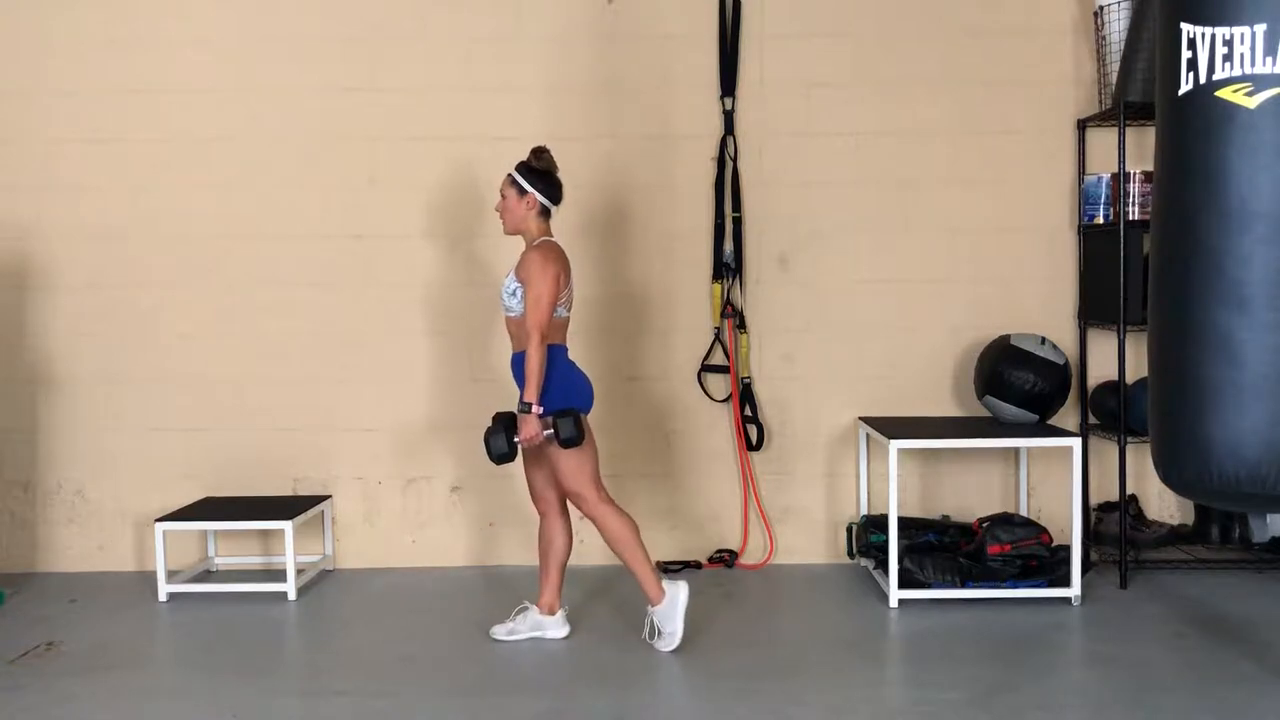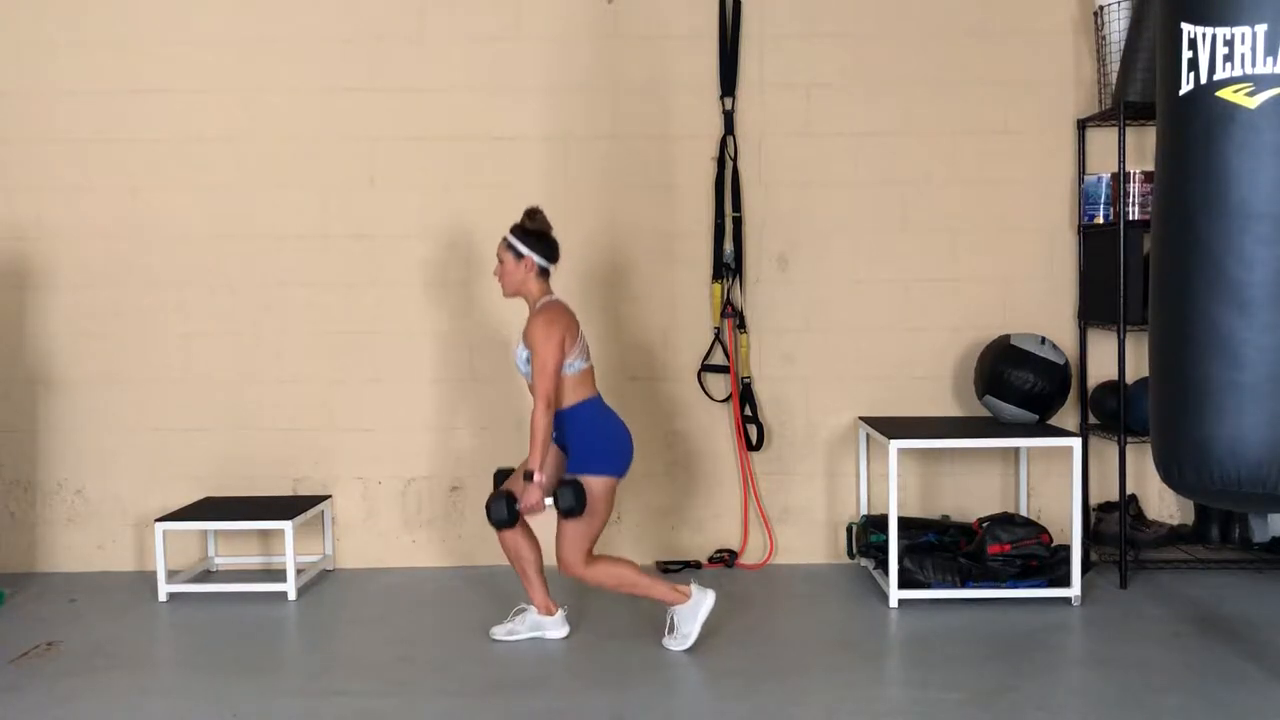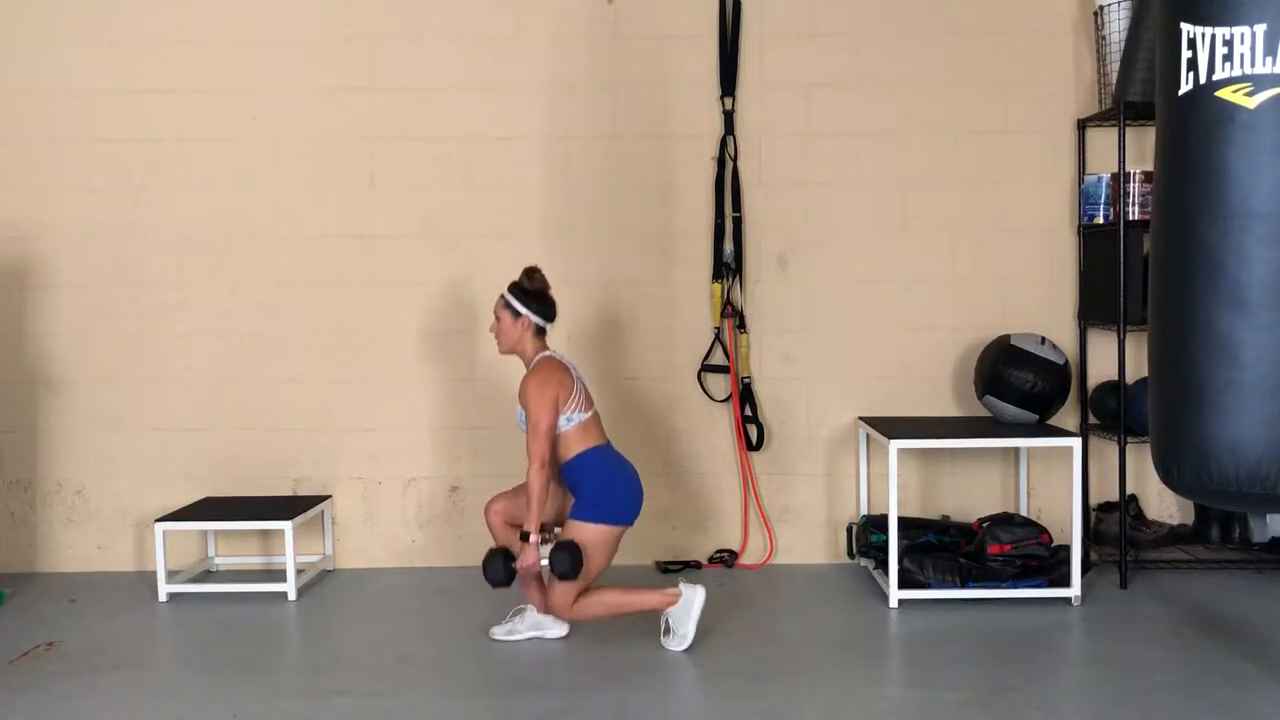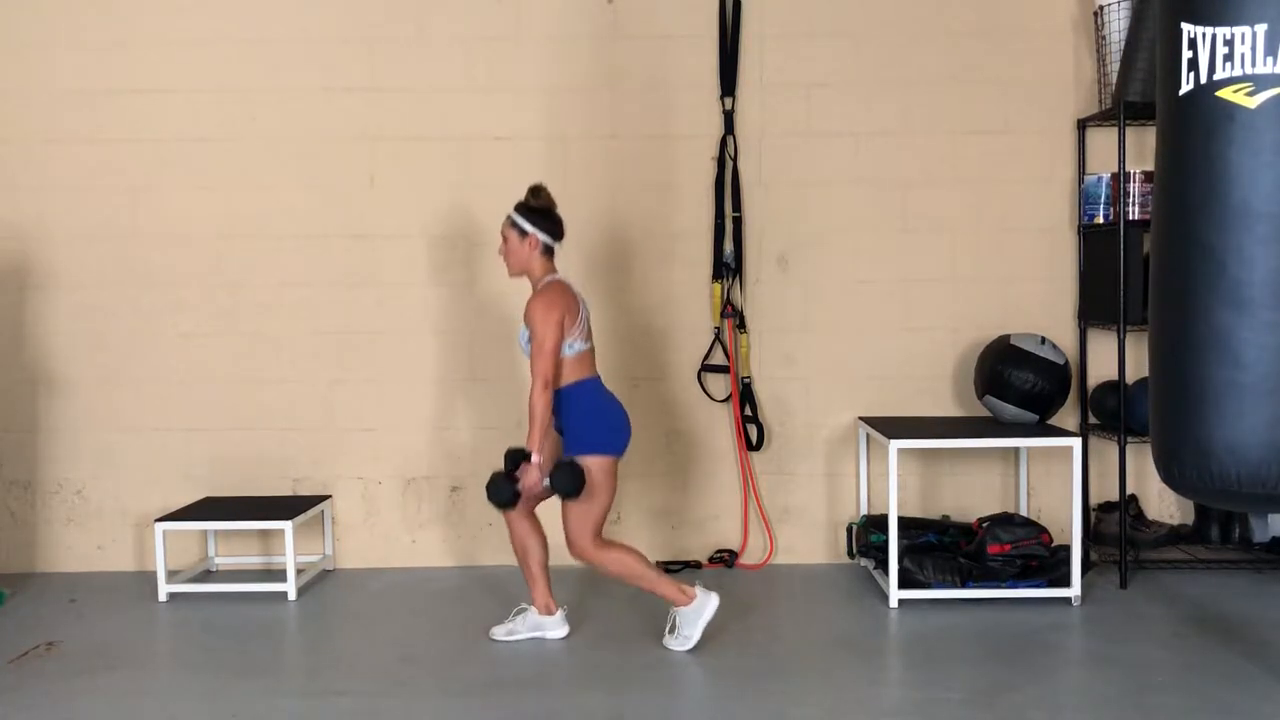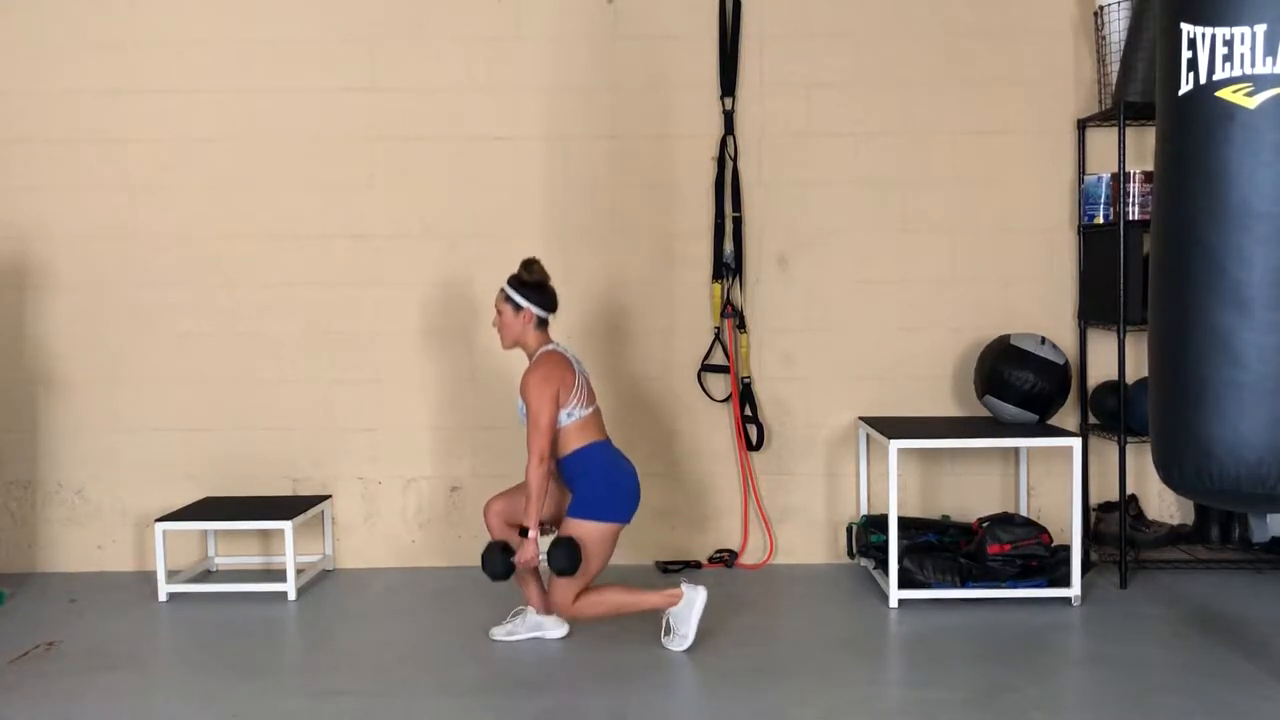
dt=1s
person 1, frame 1
left shoulder: (538, 256)
right shoulder: (543, 254)
left elbow: (536, 337)
left wrist: (530, 408)
right wrist: (532, 404)
left hip: (552, 387)
right hip: (547, 387)
left knee: (589, 498)
right knee: (548, 504)
left ankle: (661, 595)
right ankle: (548, 612)
person 1, frame 2
left shoulder: (544, 320)
right shoulder: (549, 313)
left elbow: (544, 404)
left wrist: (536, 476)
right wrist: (539, 468)
left hip: (595, 441)
right hip: (577, 437)
left knee: (573, 561)
left ankle: (686, 598)
right ankle: (545, 613)
person 1, frame 3
left shoulder: (538, 379)
right shoulder: (550, 366)
left elbow: (539, 464)
left wrist: (531, 538)
right wrist: (545, 525)
left hip: (604, 489)
right hip: (592, 480)
left knee: (565, 604)
right knee: (498, 511)
left ankle: (677, 600)
right ankle: (542, 614)
person 1, frame 4
left shoulder: (544, 300)
right shoulder: (558, 292)
left elbow: (543, 383)
left wrist: (534, 455)
right wrist: (542, 448)
left hip: (590, 423)
right hip: (581, 419)
left knee: (583, 541)
right knee: (514, 503)
left ankle: (690, 599)
right ankle: (544, 613)
person 1, frame 5
left shoulder: (540, 372)
right shoulder: (556, 357)
left elbow: (539, 457)
left wrist: (531, 535)
left hip: (600, 484)
right hip: (592, 475)
left knee: (567, 601)
right knee: (497, 512)
left ankle: (678, 600)
right ankle: (541, 614)
